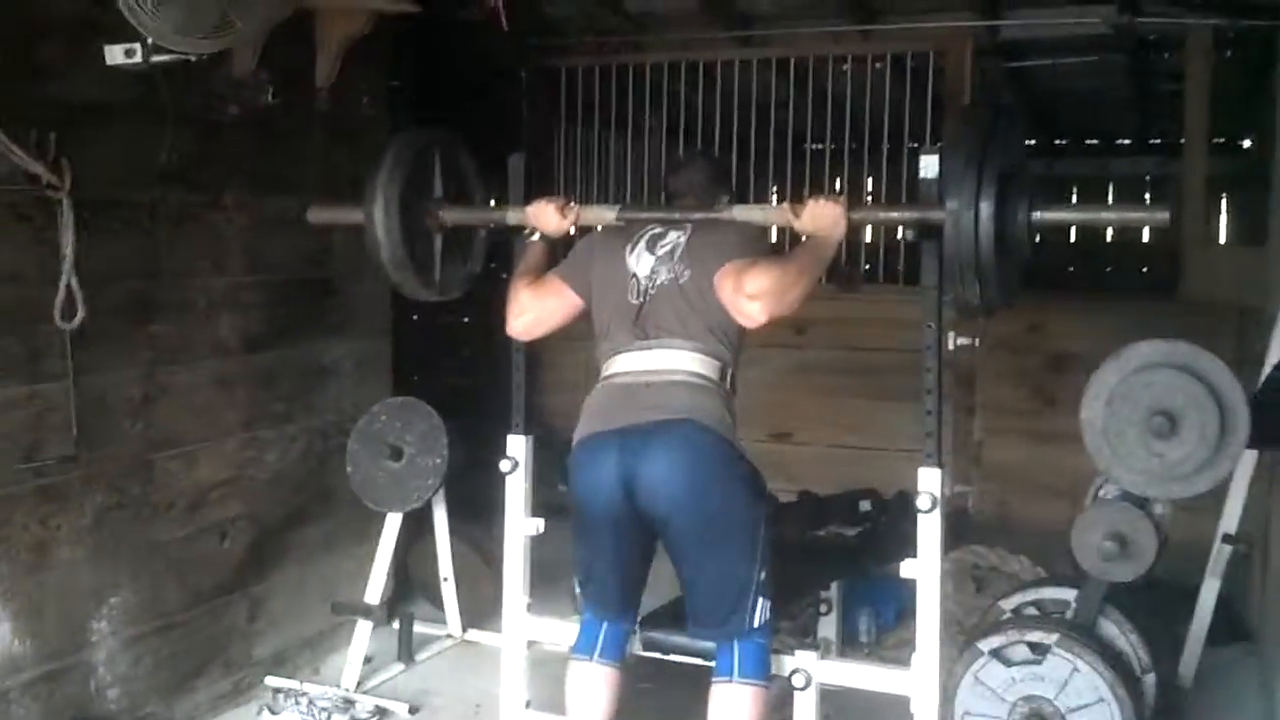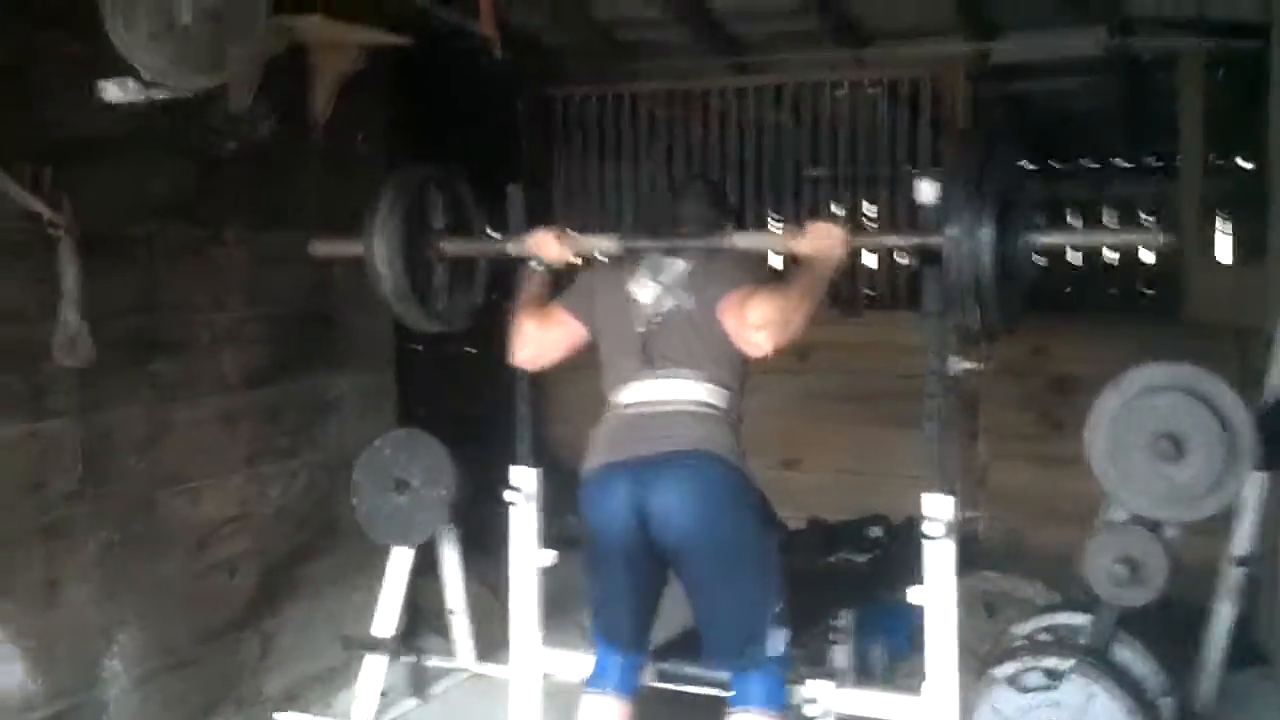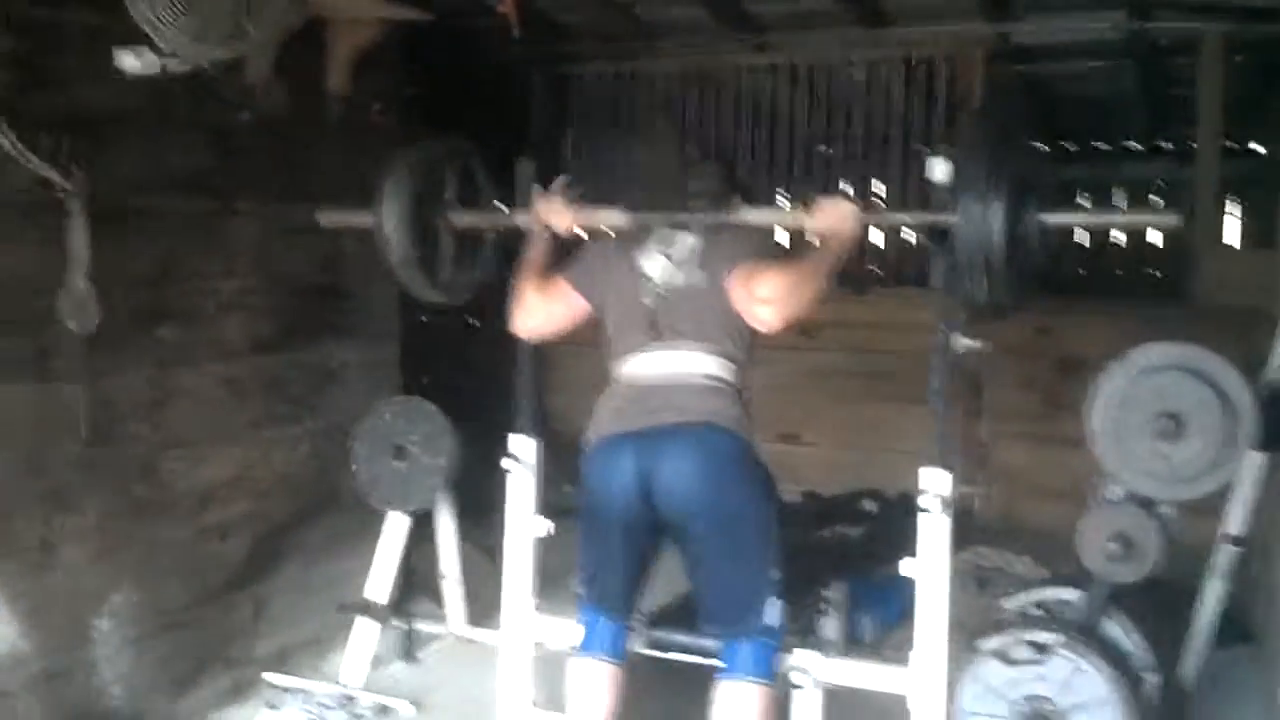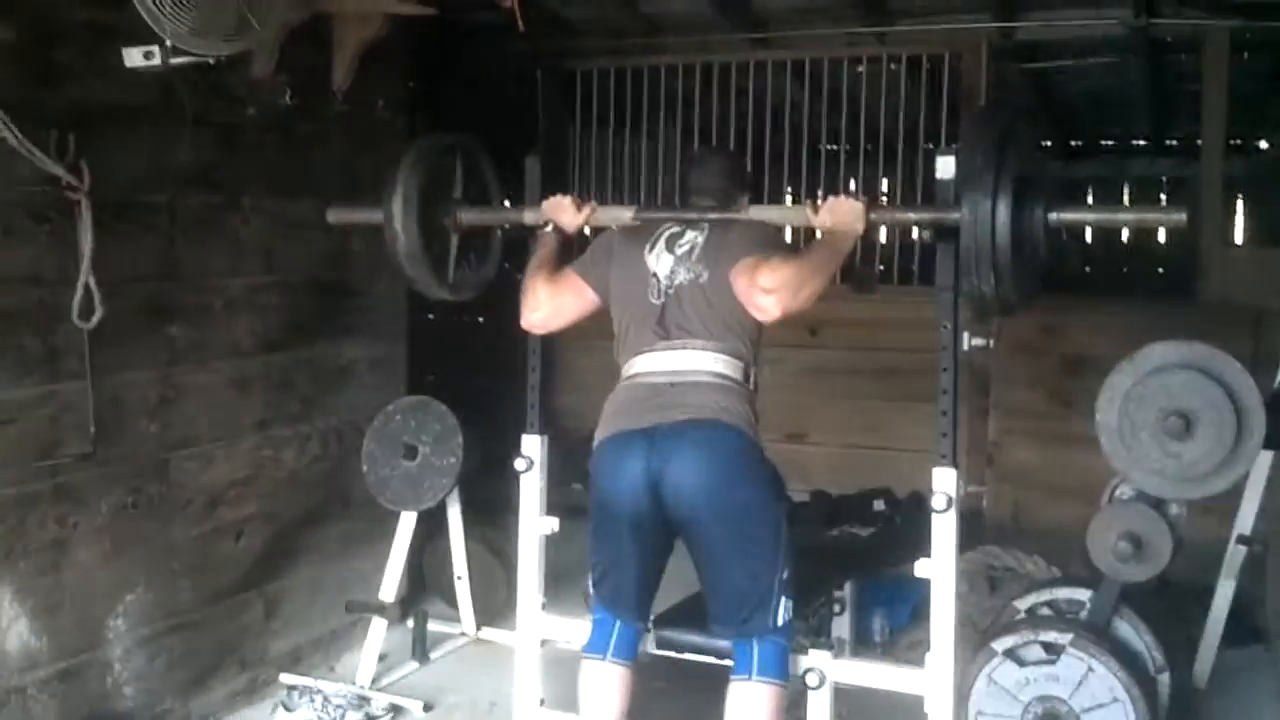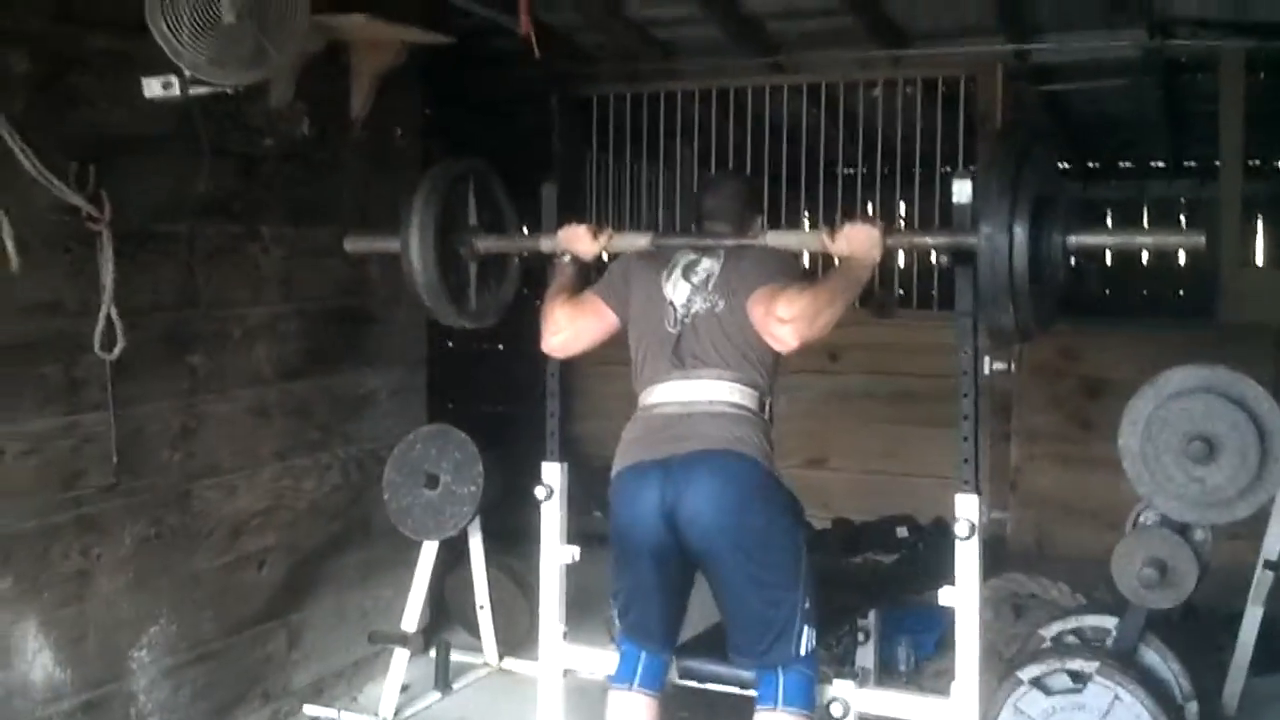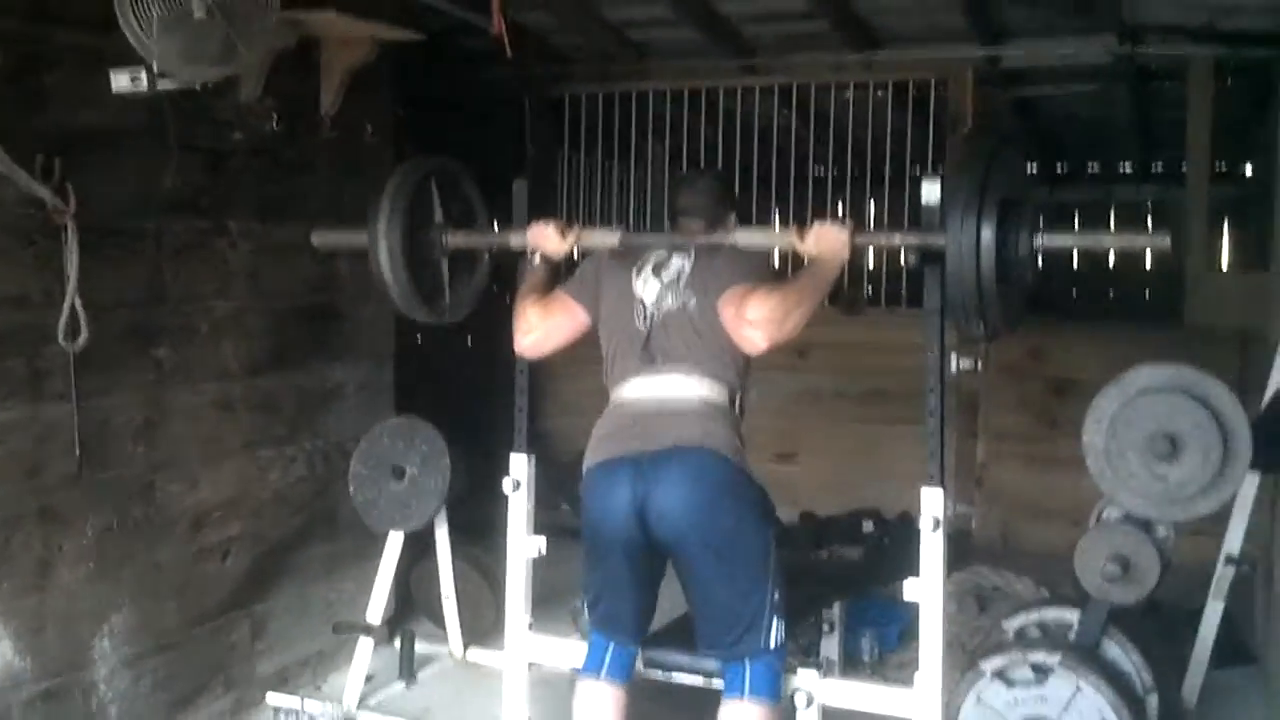
dt=0.3s
person 1, frame 1
left shoulder: (604, 244)
right shoulder: (732, 237)
left elbow: (522, 319)
right elbow: (754, 301)
left wrist: (540, 235)
right wrist: (822, 237)
left hip: (597, 447)
right hip: (689, 446)
left knee: (603, 617)
right knee: (740, 631)
person 1, frame 2
left shoulder: (607, 275)
right shoulder: (733, 266)
left elbow: (527, 349)
right elbow: (761, 332)
left wrist: (540, 265)
right wrist: (821, 262)
left hip: (608, 478)
right hip: (700, 476)
left knee: (614, 649)
right knee: (757, 661)
person 1, frame 3
left shoulder: (613, 248)
right shoulder: (742, 242)
left elbow: (528, 319)
right elbow: (769, 306)
left wrist: (543, 233)
right wrist: (834, 239)
left hip: (612, 447)
right hip: (706, 448)
left knee: (602, 616)
right knee: (750, 631)
person 1, frame 4
left shoulder: (622, 243)
right shoulder: (748, 235)
left elbow: (537, 312)
right elbow: (771, 296)
left wrist: (553, 230)
right wrist: (839, 235)
left hip: (619, 445)
right hip: (713, 444)
left knee: (614, 616)
right knee: (759, 631)
person 1, frame 5
left shoulder: (638, 268)
right shoulder: (764, 262)
left elbow: (557, 336)
right elbow: (787, 326)
left wrist: (570, 259)
right wrist: (857, 262)
left hip: (636, 476)
right hip: (730, 475)
left knee: (640, 647)
right knee: (785, 660)
person 1, frame 6
left shoulder: (610, 266)
right shoulder: (736, 262)
left elbow: (530, 337)
right elbow: (757, 327)
left wrist: (541, 258)
right wrist: (825, 261)
left hip: (608, 471)
right hip: (699, 469)
left knee: (610, 638)
right knee: (753, 652)
